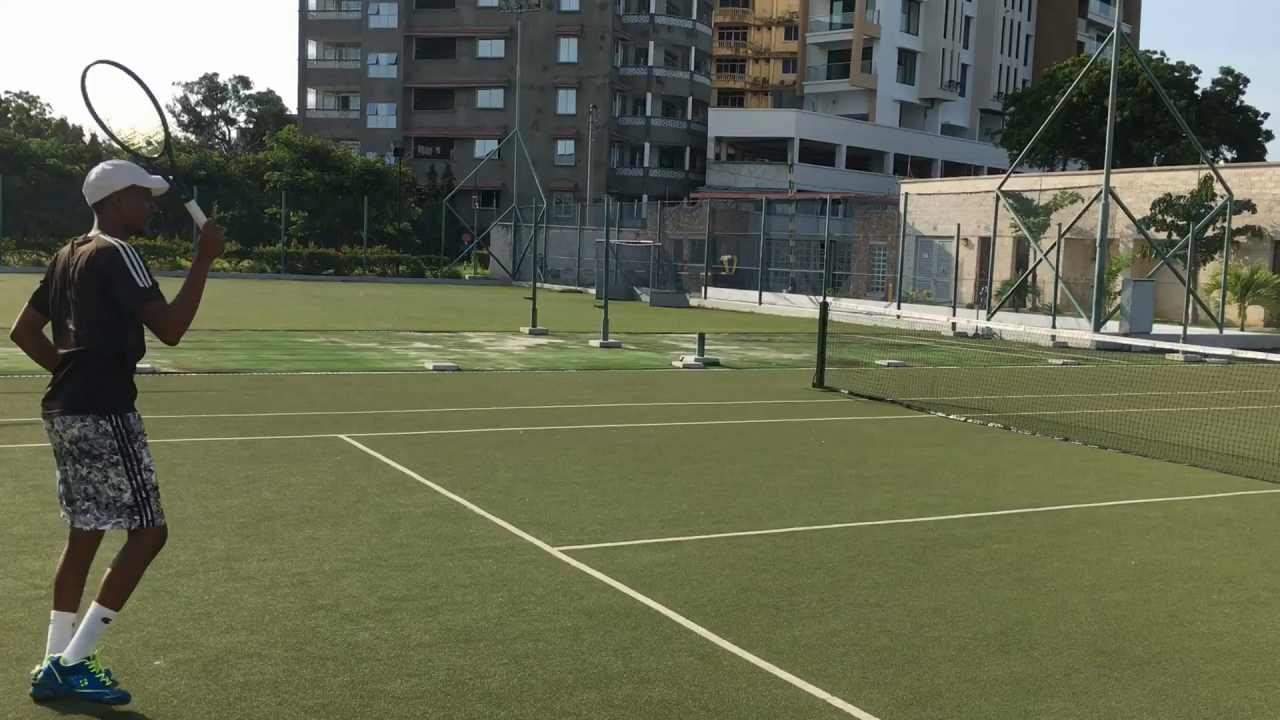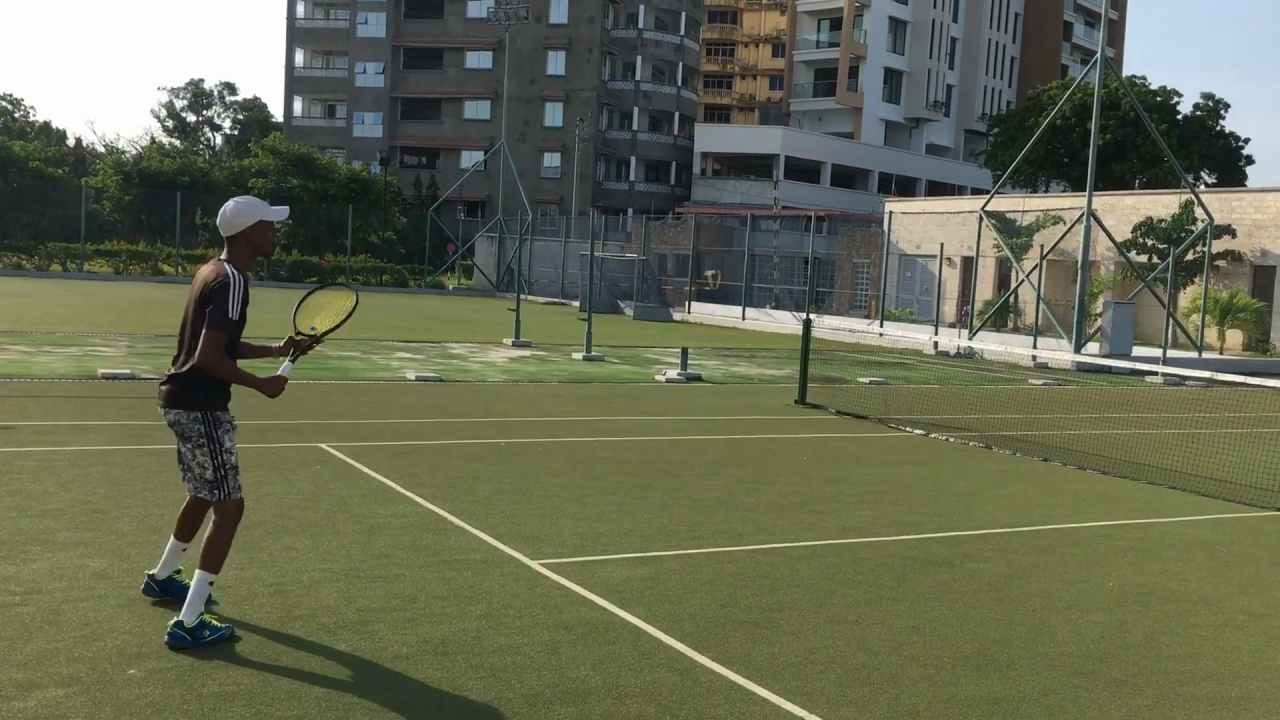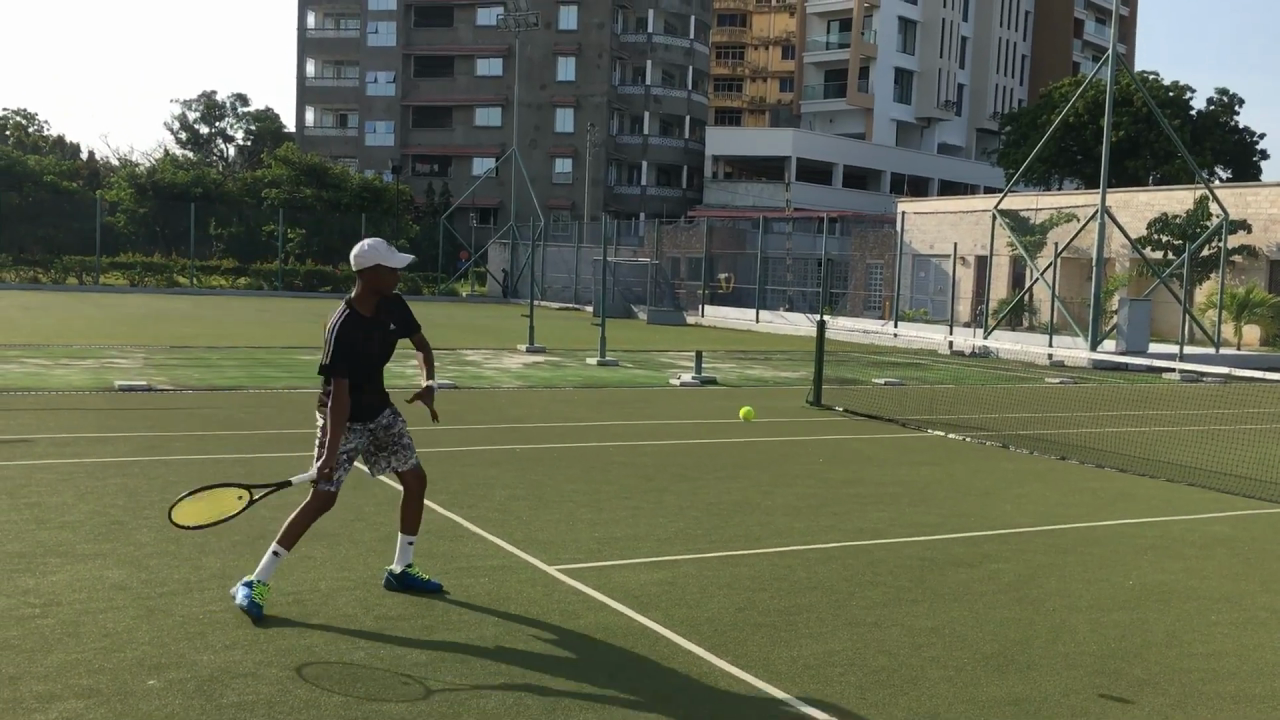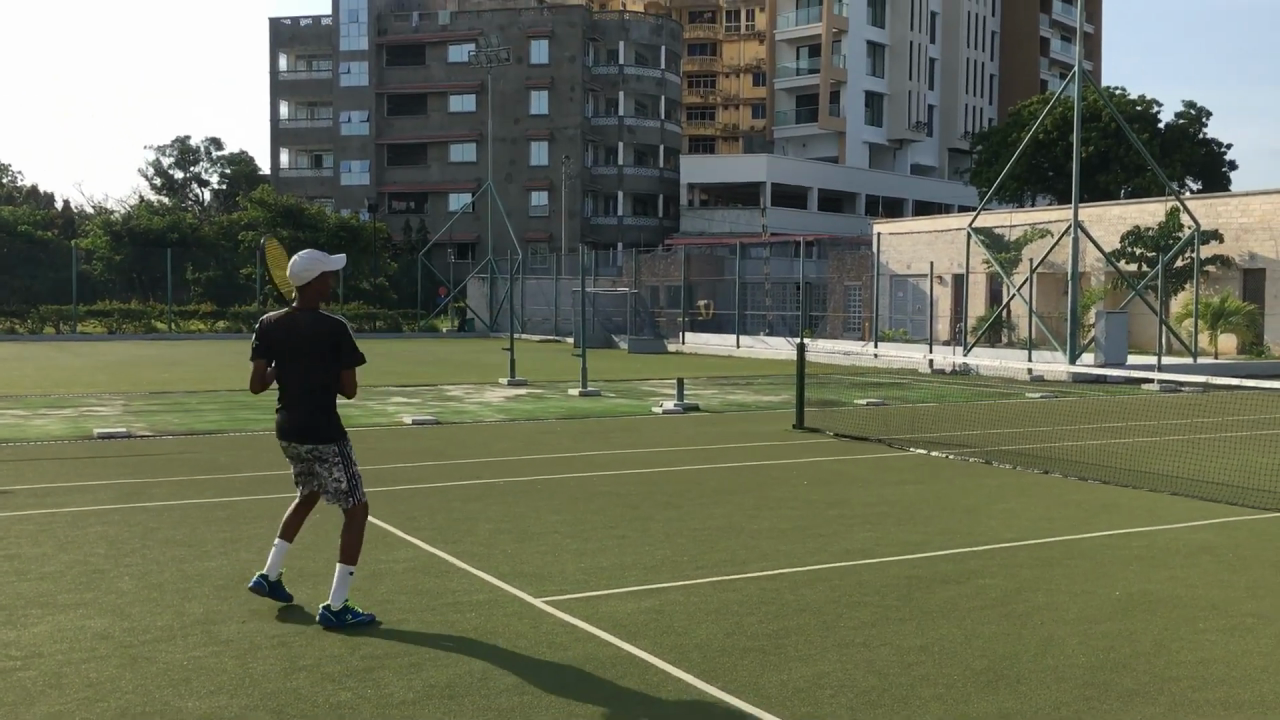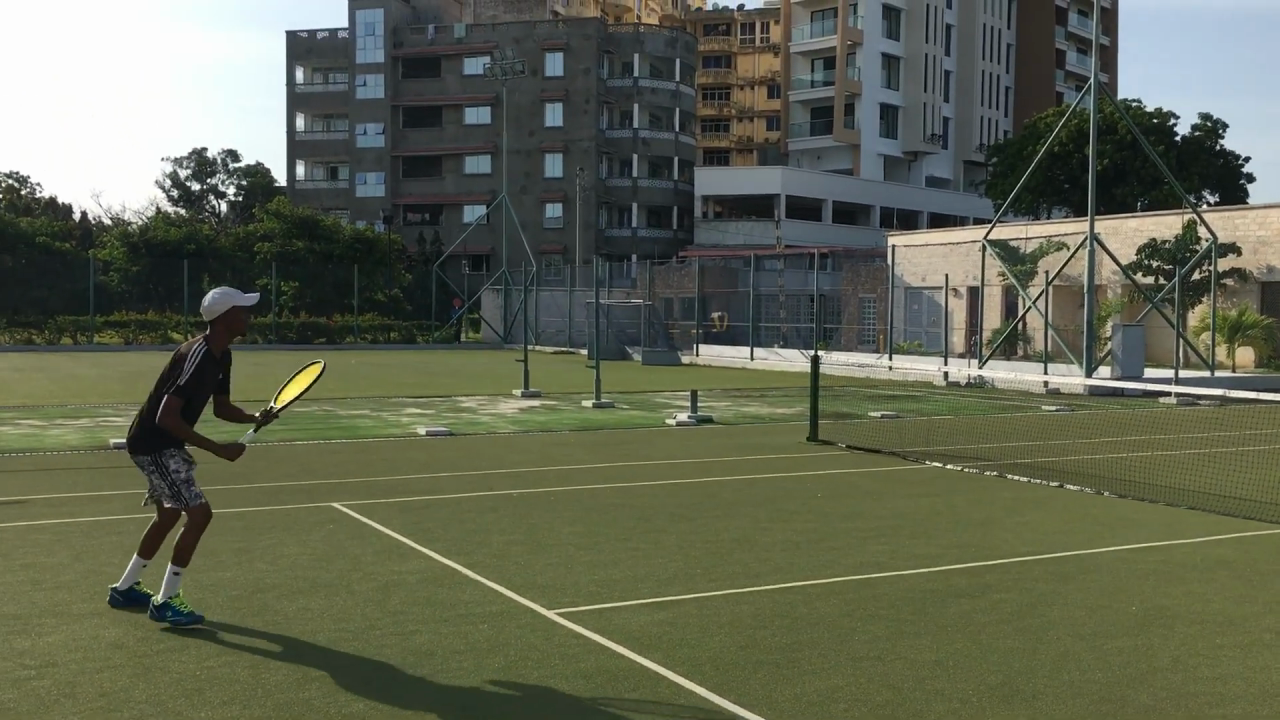
dt=1s
person 1, frame 1
left shoulder: (66, 257)
right shoulder: (118, 254)
left elbow: (22, 332)
right elbow: (170, 329)
right wrist: (203, 262)
left hip: (63, 413)
right hip: (103, 416)
left knee: (85, 535)
right knee: (148, 535)
left ankle: (52, 667)
right ankle: (71, 662)
person 1, frame 2
left shoulder: (216, 273)
right shoulder: (230, 282)
right elbow: (206, 357)
left wrist: (281, 349)
right wrist: (259, 384)
left hip: (193, 405)
right hip: (199, 407)
left knee: (208, 493)
right knee: (229, 508)
left ankle: (163, 575)
right ankle: (188, 621)
person 1, frame 3
left shoulder: (393, 304)
right shoulder: (343, 327)
left elbow: (423, 347)
right elbow: (340, 396)
left wrist: (429, 382)
right wrist: (326, 453)
left hip: (380, 411)
right hip: (347, 418)
left knee: (416, 479)
right knee: (322, 499)
left ankle: (401, 569)
right ankle: (254, 583)
person 1, frame 4
left shoulder: (268, 324)
right shoulder: (336, 328)
left elbow: (257, 385)
right elbow: (349, 390)
left hip: (288, 430)
right hip: (323, 434)
left knee: (309, 495)
right knee: (356, 510)
left ankle: (269, 574)
right ankle: (337, 607)
person 1, frame 5
left shoulder: (222, 357)
right shoulder: (195, 356)
left elbow: (222, 408)
right elbow: (166, 417)
left wrist: (254, 418)
right wrist: (215, 449)
left hip: (169, 444)
right hip: (152, 443)
left knee: (168, 515)
right knee: (199, 513)
left ankle: (125, 588)
right ankle: (168, 599)
